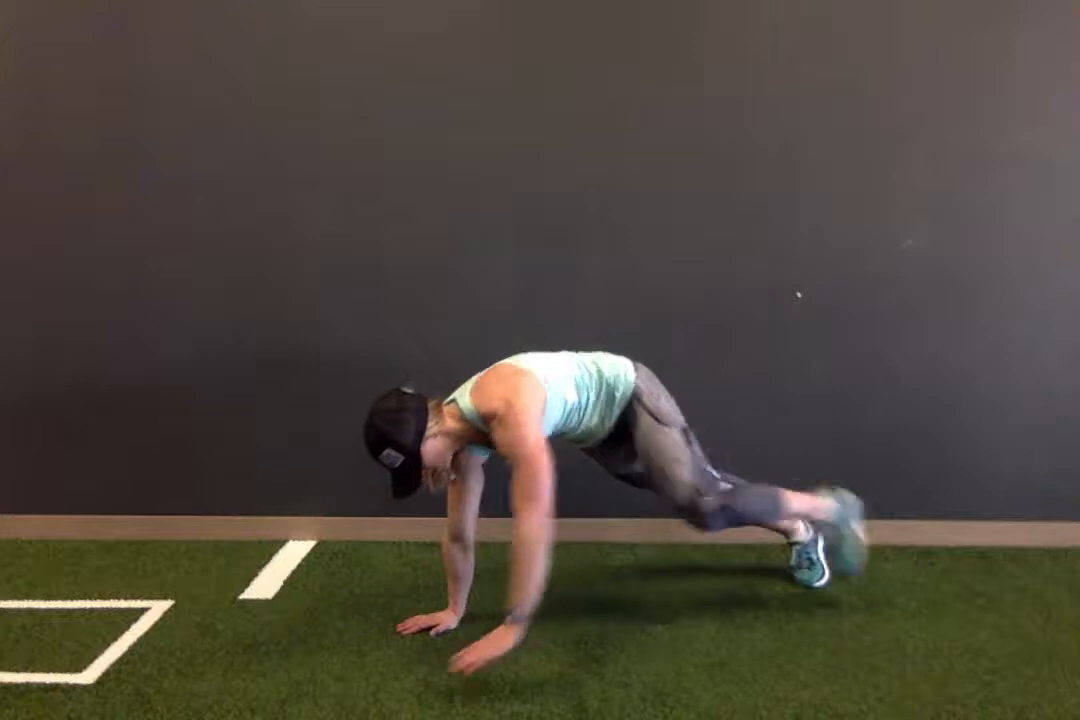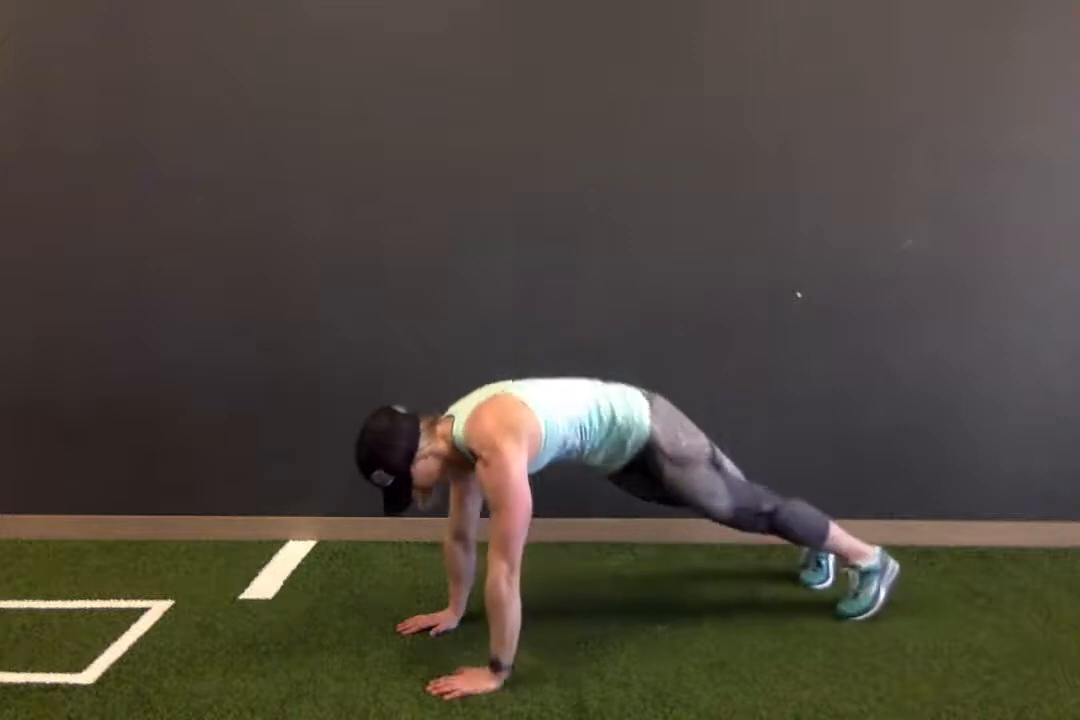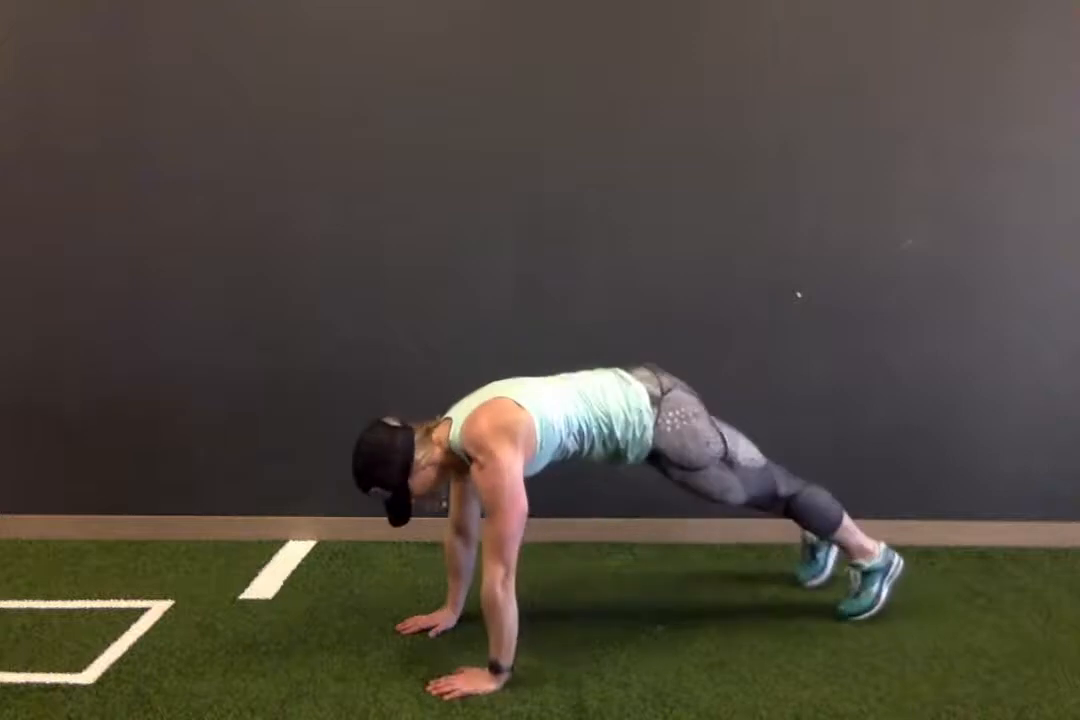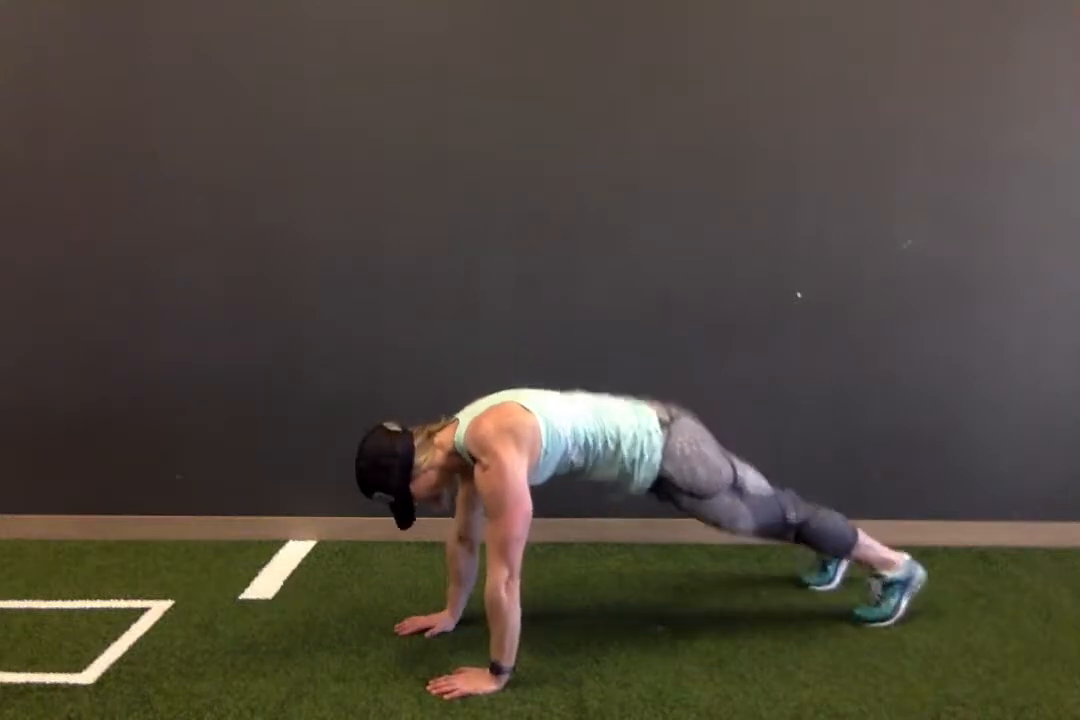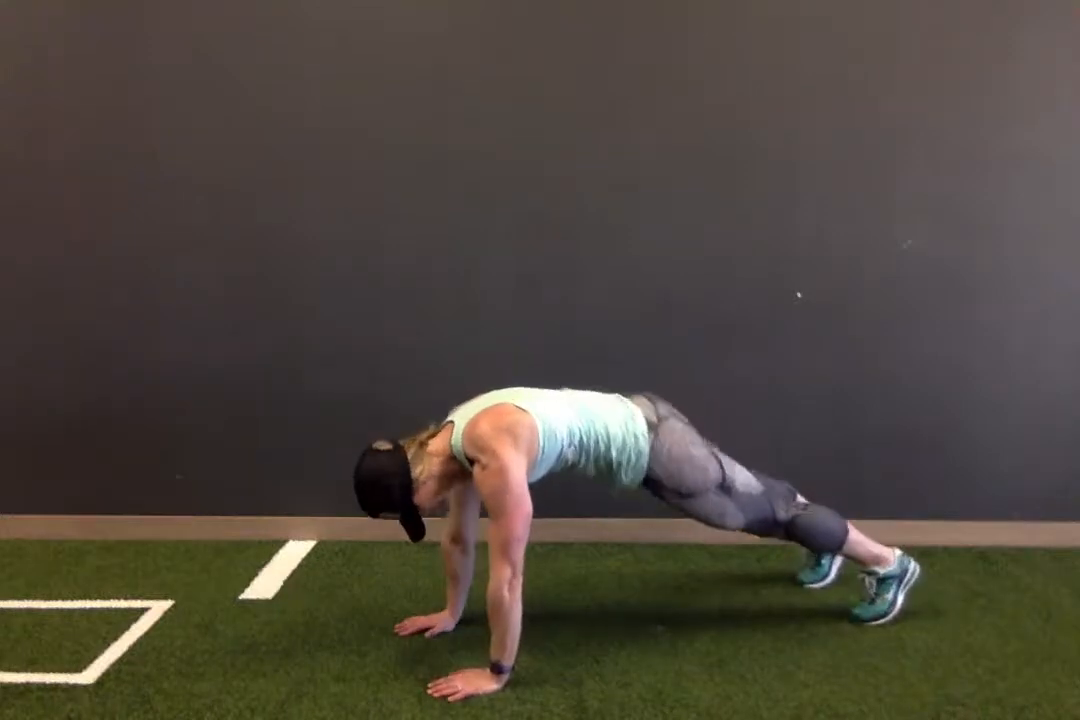
dt=0.2s
person 1, frame 1
left shoulder: (508, 412)
right shoulder: (458, 435)
left elbow: (533, 521)
right elbow: (458, 533)
left wrist: (513, 626)
right wrist: (454, 610)
left hip: (629, 395)
right hip: (596, 433)
left knee: (703, 506)
right knee: (696, 481)
left ankle: (827, 509)
right ankle: (800, 535)
person 1, frame 2
left shoulder: (495, 446)
right shoulder: (453, 438)
left elbow: (505, 568)
right elbow: (460, 534)
left wrist: (495, 672)
right wrist: (453, 610)
left hip: (646, 428)
right hip: (617, 448)
left knee: (746, 505)
right knee: (713, 498)
left ankle: (869, 561)
right ankle: (813, 545)
person 1, frame 3
left shoulder: (490, 451)
right shoulder: (454, 434)
left elbow: (500, 571)
right elbow: (462, 530)
left wrist: (496, 673)
right wrist: (451, 610)
left hip: (656, 418)
right hip: (634, 391)
left knee: (765, 487)
right knee: (748, 481)
left ankle: (873, 559)
right ankle: (817, 537)
person 1, frame 4
left shoulder: (494, 453)
right shoulder: (461, 438)
left elbow: (504, 574)
right elbow: (464, 536)
left wrist: (496, 672)
right wrist: (449, 614)
left hip: (663, 449)
right hip: (647, 429)
left knee: (772, 512)
right knee: (760, 501)
left ankle: (895, 570)
right ankle: (831, 545)
person 1, frame 5
left shoulder: (493, 454)
right shoulder: (454, 438)
left elbow: (506, 573)
right elbow: (458, 537)
left wrist: (496, 673)
right wrist: (450, 613)
left hip: (650, 442)
right hip: (635, 422)
left knee: (760, 513)
right knee: (742, 492)
left ankle: (888, 564)
right ankle: (805, 510)
